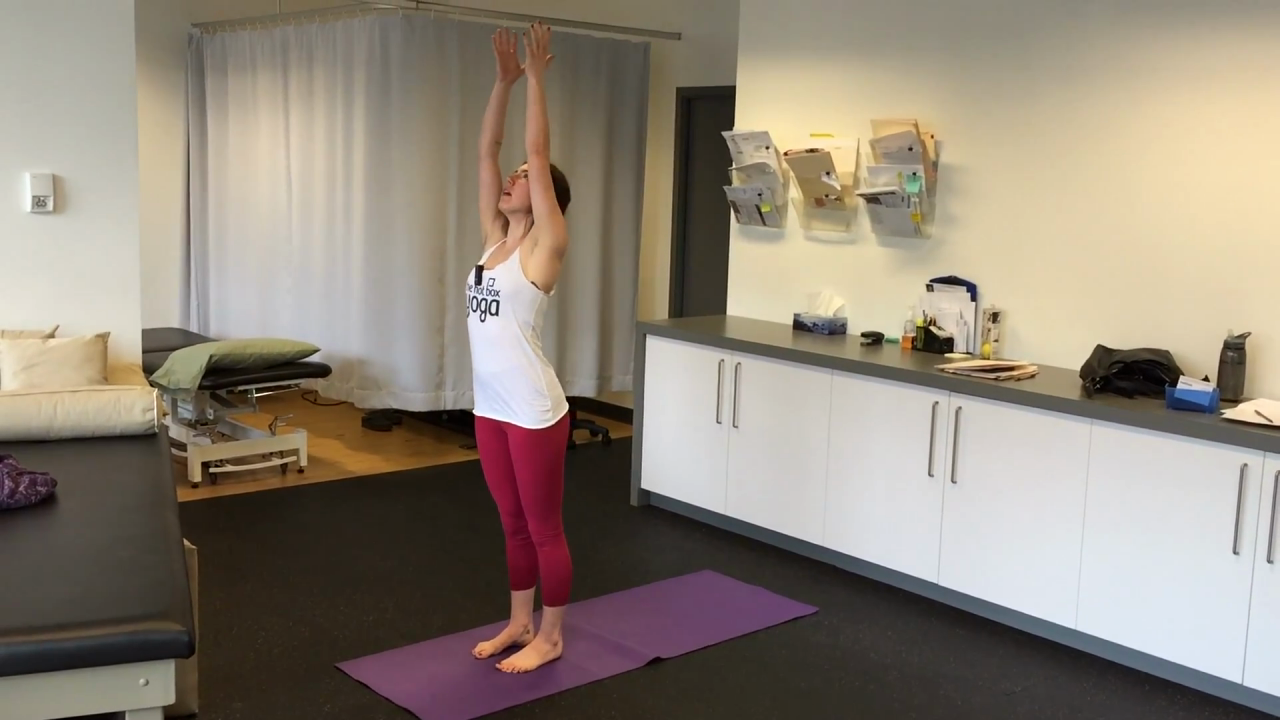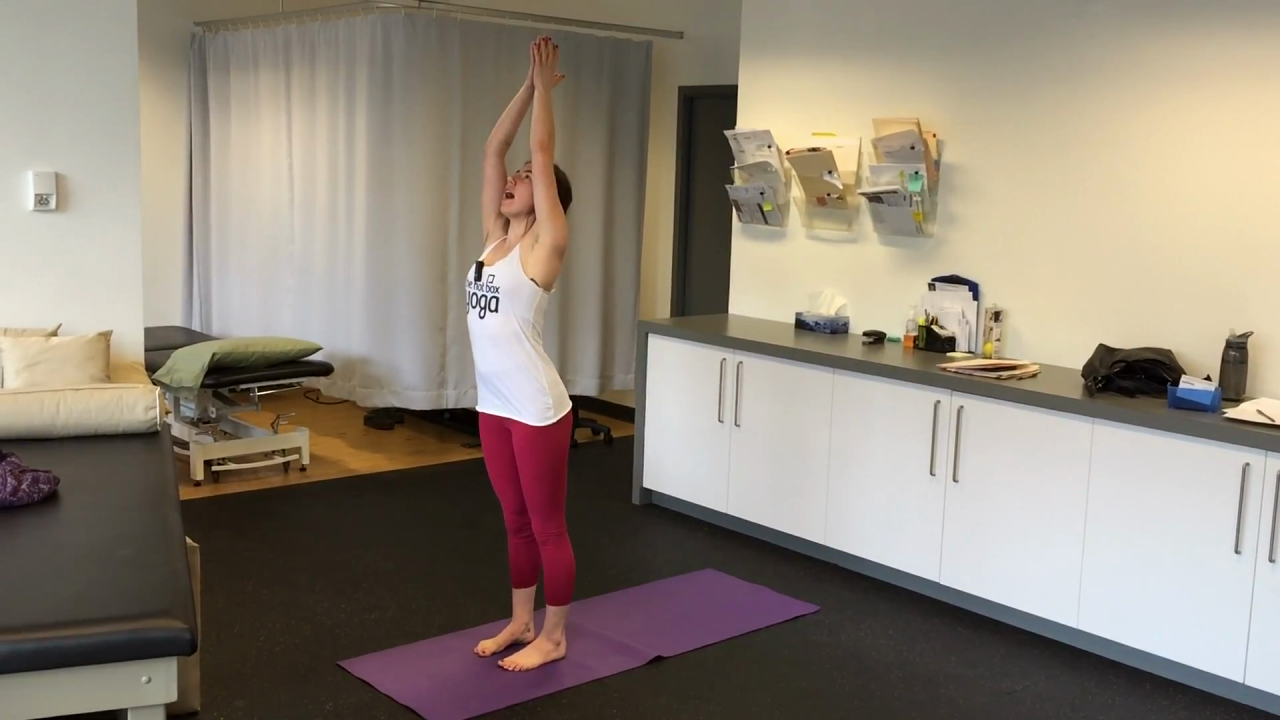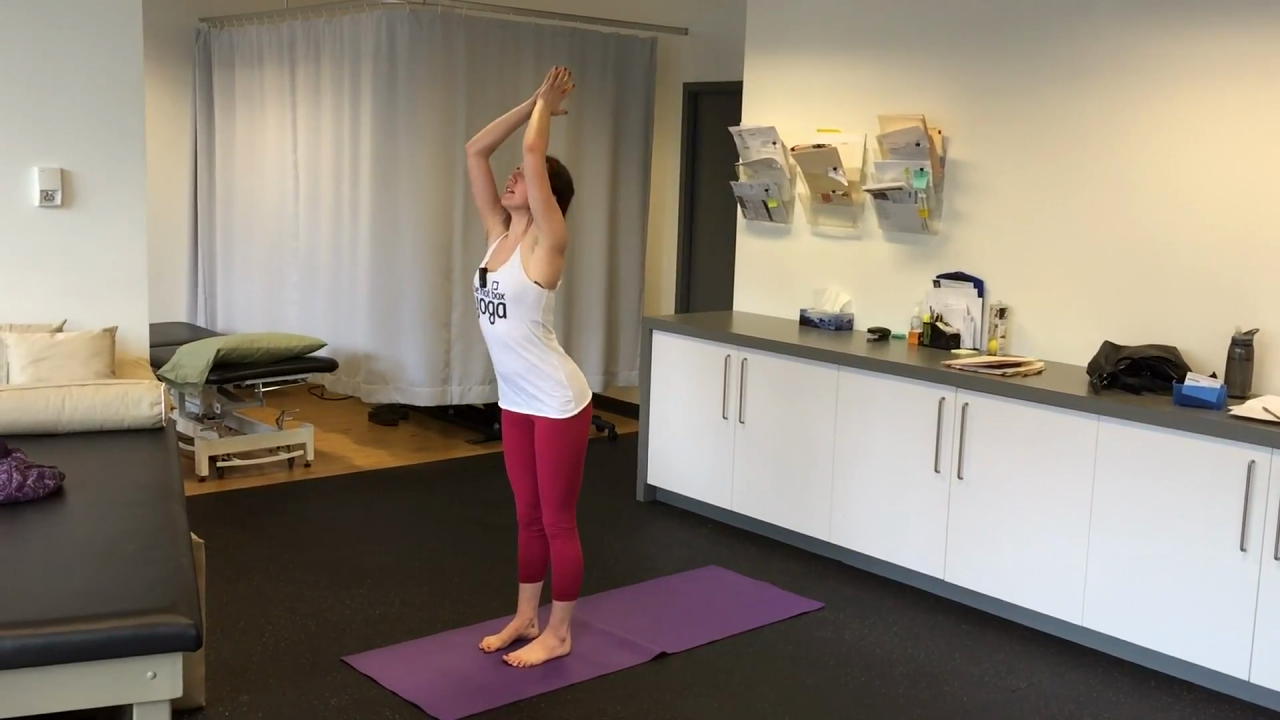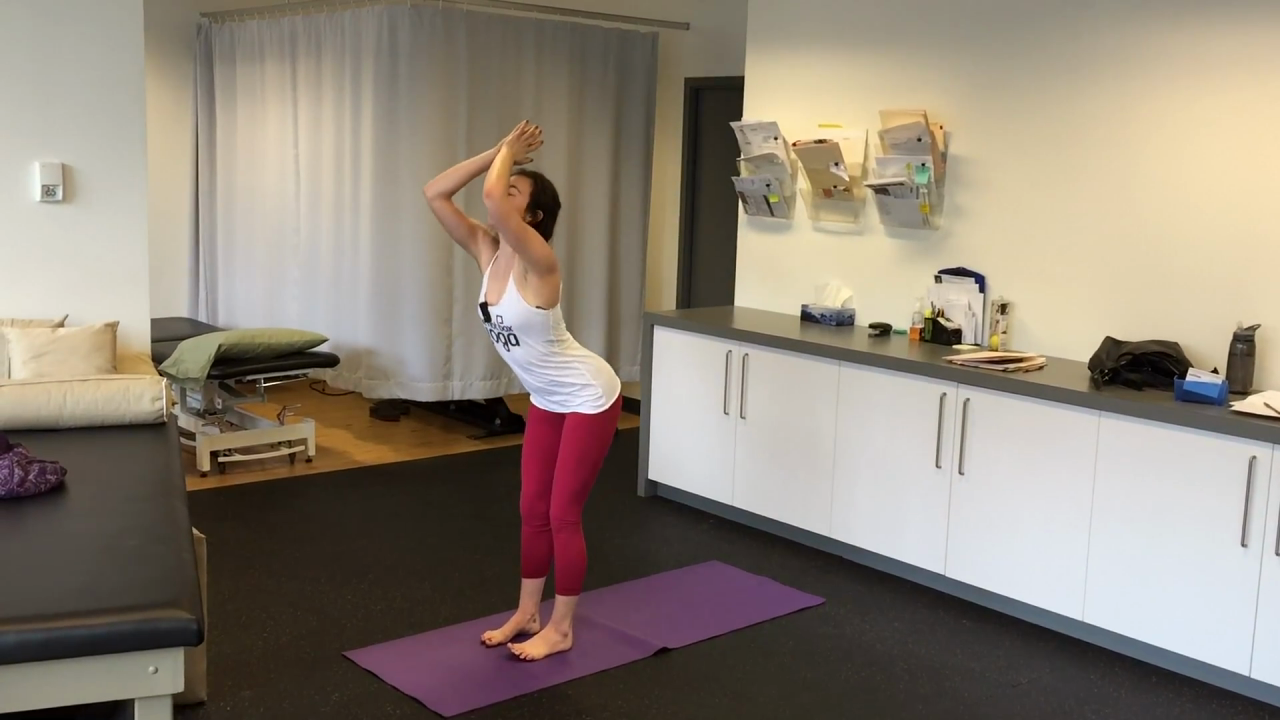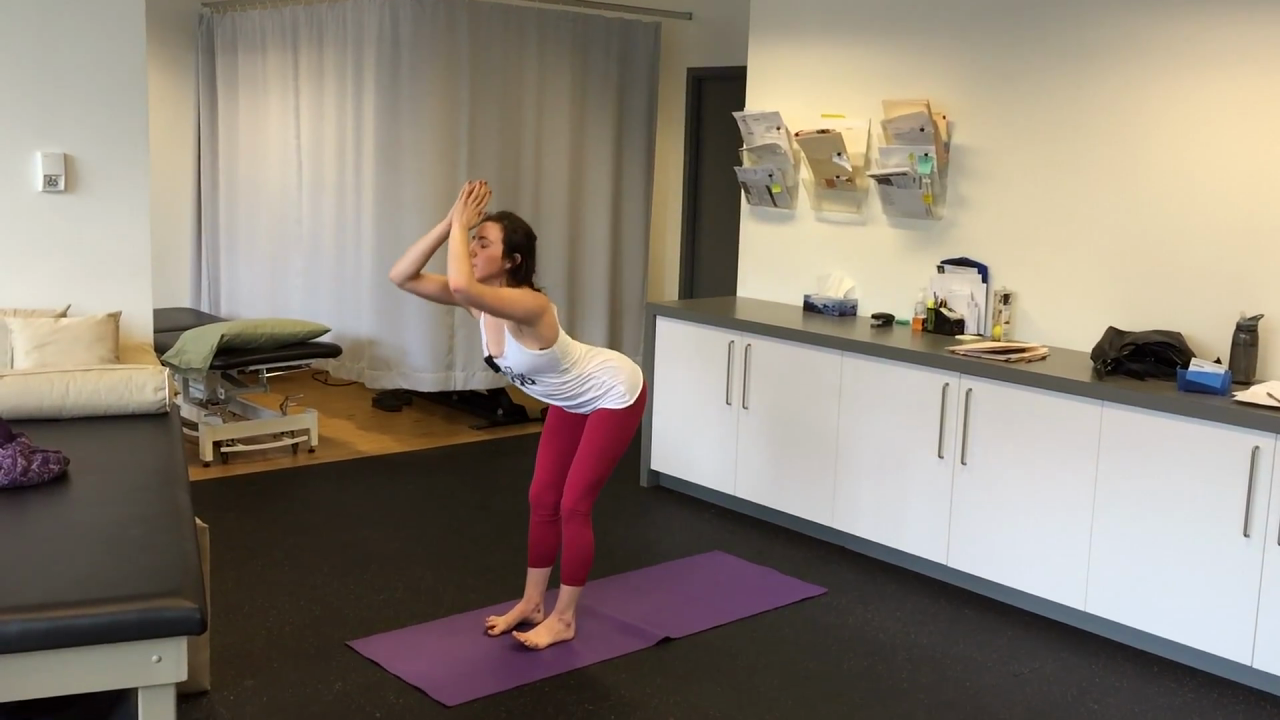
dt=0.5s
person 1, frame 1
left shoulder: (545, 246)
right shoulder: (495, 237)
left elbow: (538, 153)
right elbow: (488, 150)
left wrist: (535, 77)
right wrist: (502, 80)
left hip: (534, 413)
right hip: (491, 408)
left knee: (543, 529)
right knee: (513, 525)
left ankle: (550, 637)
right ankle: (519, 624)
person 1, frame 2
left shoulder: (546, 244)
right shoulder: (496, 237)
left elbow: (543, 151)
right elbow: (493, 149)
left wrist: (545, 87)
right wrist: (528, 86)
left hip: (536, 409)
right hip: (494, 406)
left knee: (547, 527)
right knee: (516, 522)
left ankle: (553, 637)
right ankle: (521, 622)
person 1, frame 3
left shoulder: (546, 242)
right shoulder: (498, 234)
left elbow: (533, 155)
right elbow: (475, 151)
left wrist: (546, 106)
right wrist: (533, 103)
left hip: (557, 403)
right hip: (515, 402)
left knee: (557, 520)
right knee: (528, 517)
left ankle: (558, 634)
right ankle: (525, 619)
person 1, frame 4
left shoulder: (537, 260)
right shoulder: (488, 252)
left elbow: (488, 198)
right elbow: (435, 195)
left wrist: (507, 157)
right wrist: (498, 152)
left hip: (589, 398)
right hip: (547, 400)
left knee: (563, 514)
right knee: (533, 510)
left ankle: (560, 630)
right ankle: (527, 615)
person 1, frame 5
left shoulder: (526, 305)
right shoulder: (479, 299)
left elbow: (460, 284)
right elbow: (402, 276)
left wrist: (463, 222)
right wrist: (452, 221)
left hip: (614, 394)
right hip: (571, 401)
left knee: (573, 505)
right knee: (542, 500)
left ankle: (563, 618)
right ankle: (531, 603)
